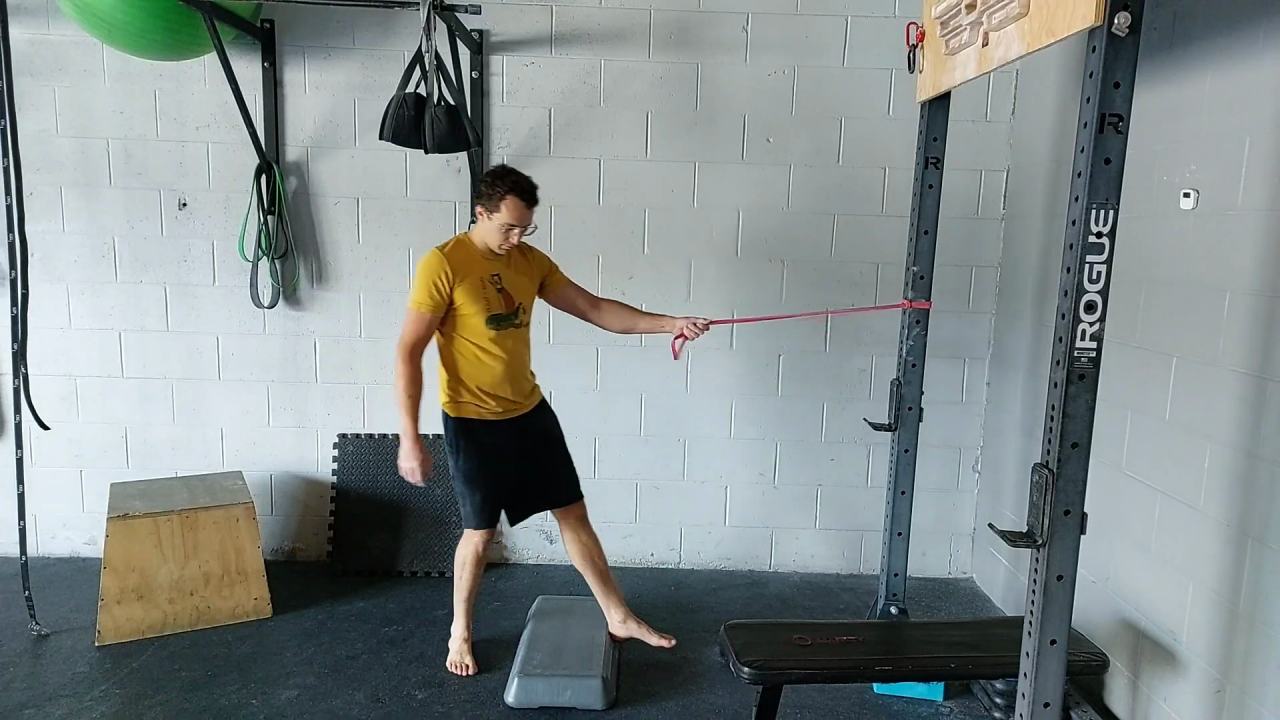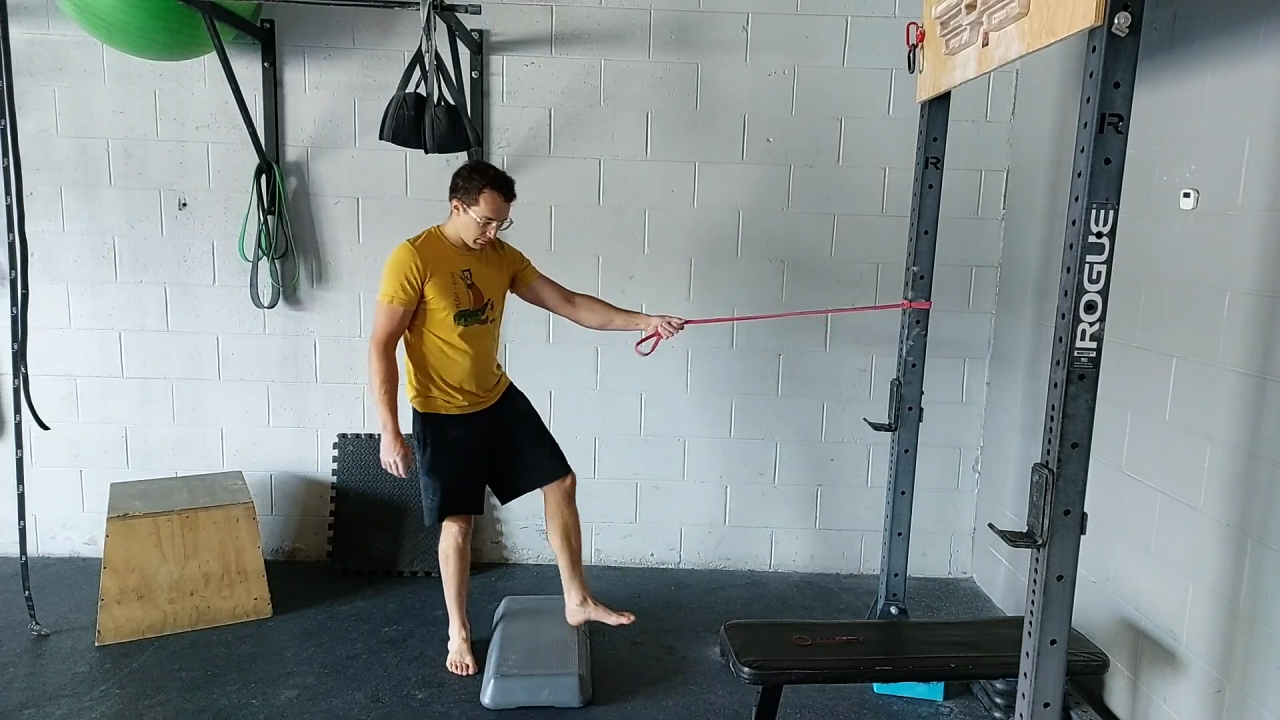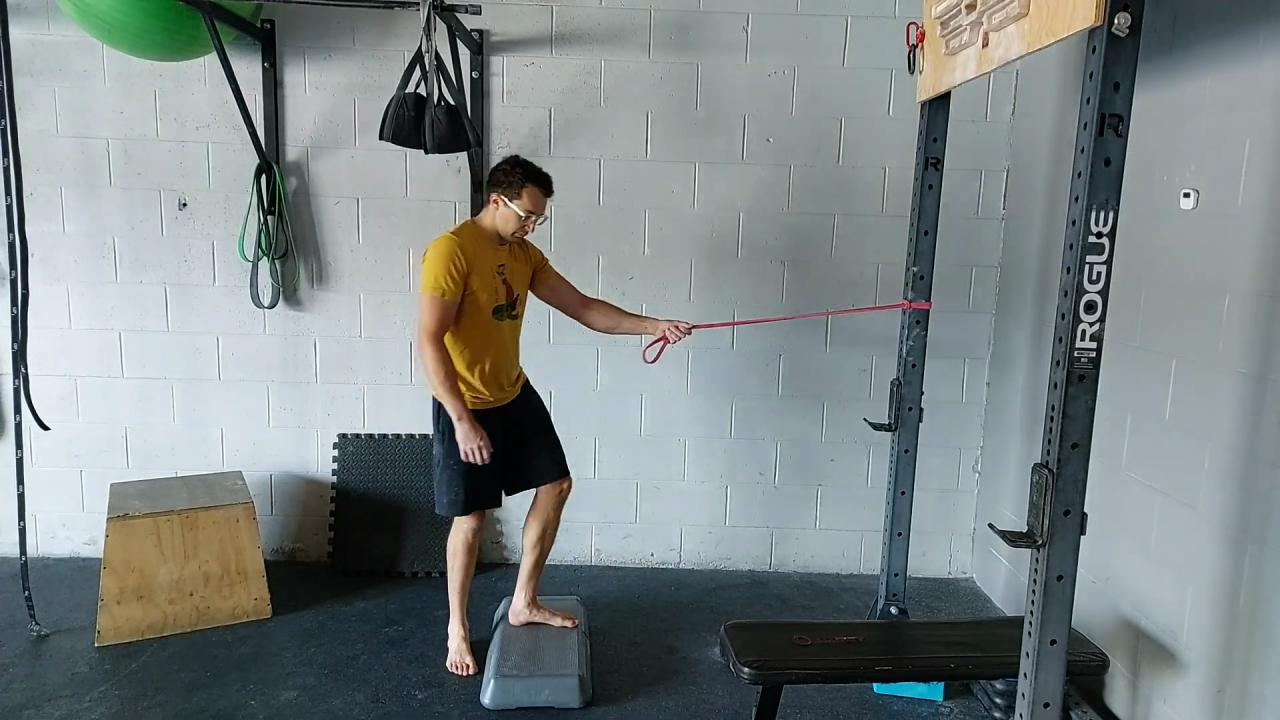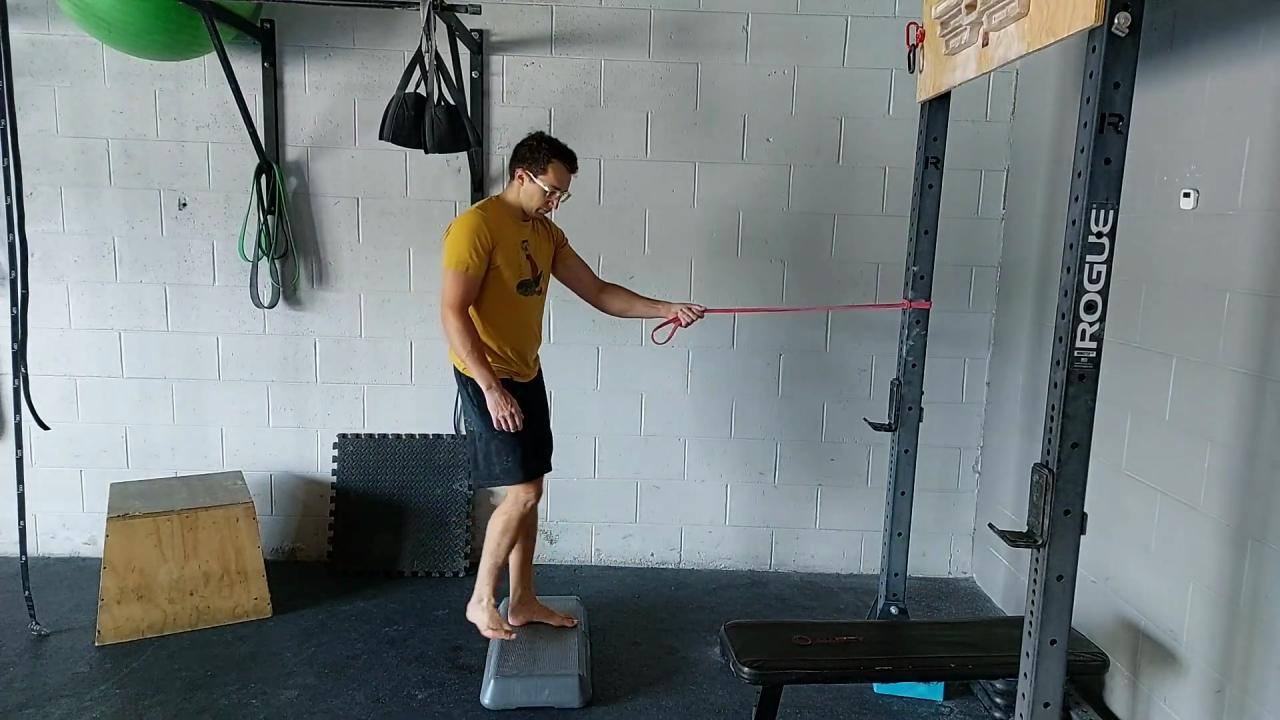
dt=0.4s
person 1, frame 1
left shoulder: (531, 261)
right shoulder: (442, 265)
left elbow: (594, 309)
right elbow: (408, 352)
left wrist: (667, 322)
right wrist: (410, 438)
left hip: (530, 411)
right hip: (473, 422)
left knee: (572, 512)
right knee: (479, 531)
left ankle: (618, 617)
right ankle: (459, 632)
person 1, frame 2
left shoulder: (503, 256)
right shoulder: (413, 258)
left elbow: (569, 304)
right elbow: (382, 346)
left wrist: (643, 321)
right wrist: (389, 430)
left hip: (501, 399)
right hip: (442, 414)
left knee: (560, 485)
right knee: (457, 523)
left ankle: (578, 600)
right ankle: (458, 632)
person 1, frame 3
left shoulder: (525, 254)
right shoulder: (451, 251)
left elbow: (583, 307)
right elbow: (429, 340)
left wrist: (653, 325)
right wrist: (462, 419)
left hip: (515, 394)
right hip: (465, 405)
left knee: (555, 486)
right knee: (470, 518)
left ankle: (524, 602)
right ankle: (458, 629)
person 1, frame 4
left shoulder: (546, 233)
right shoulder: (475, 227)
left elbow: (598, 292)
right elbow: (453, 314)
left wrist: (666, 309)
right wrist: (491, 387)
left hip: (527, 376)
right hip: (486, 379)
left knee: (529, 489)
right knee: (521, 491)
left ankle: (522, 601)
right ankle: (481, 598)
